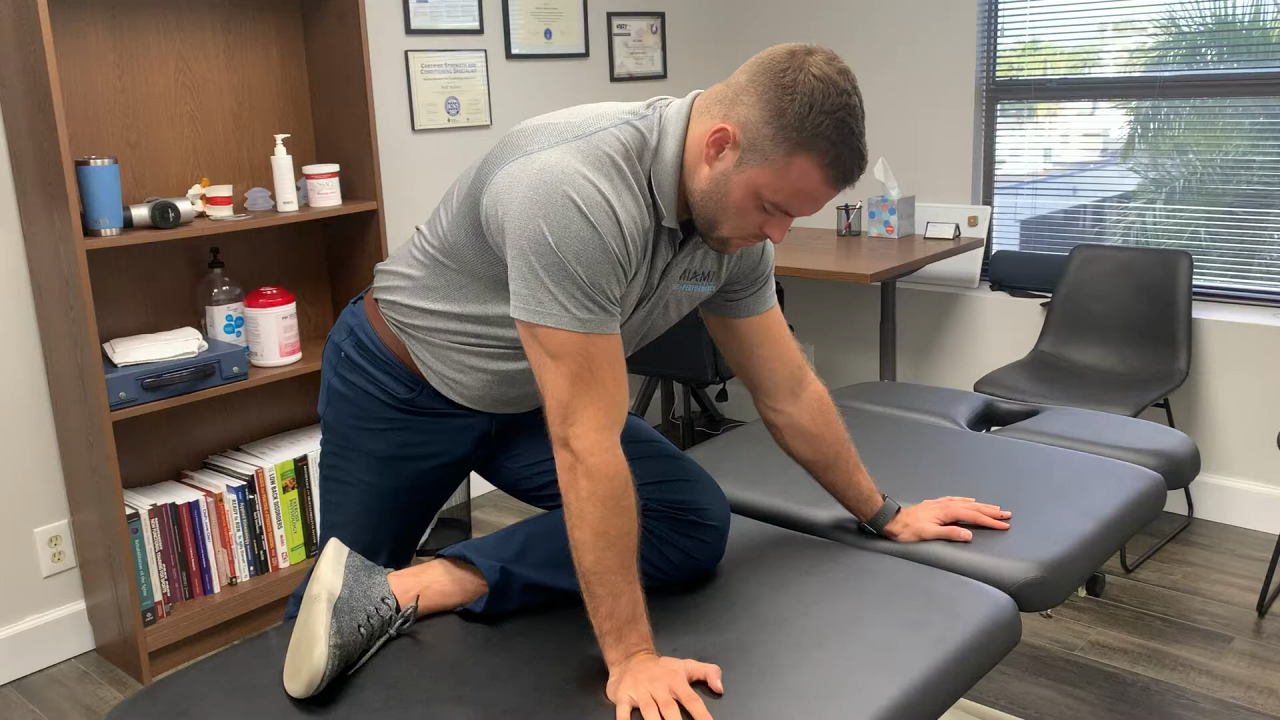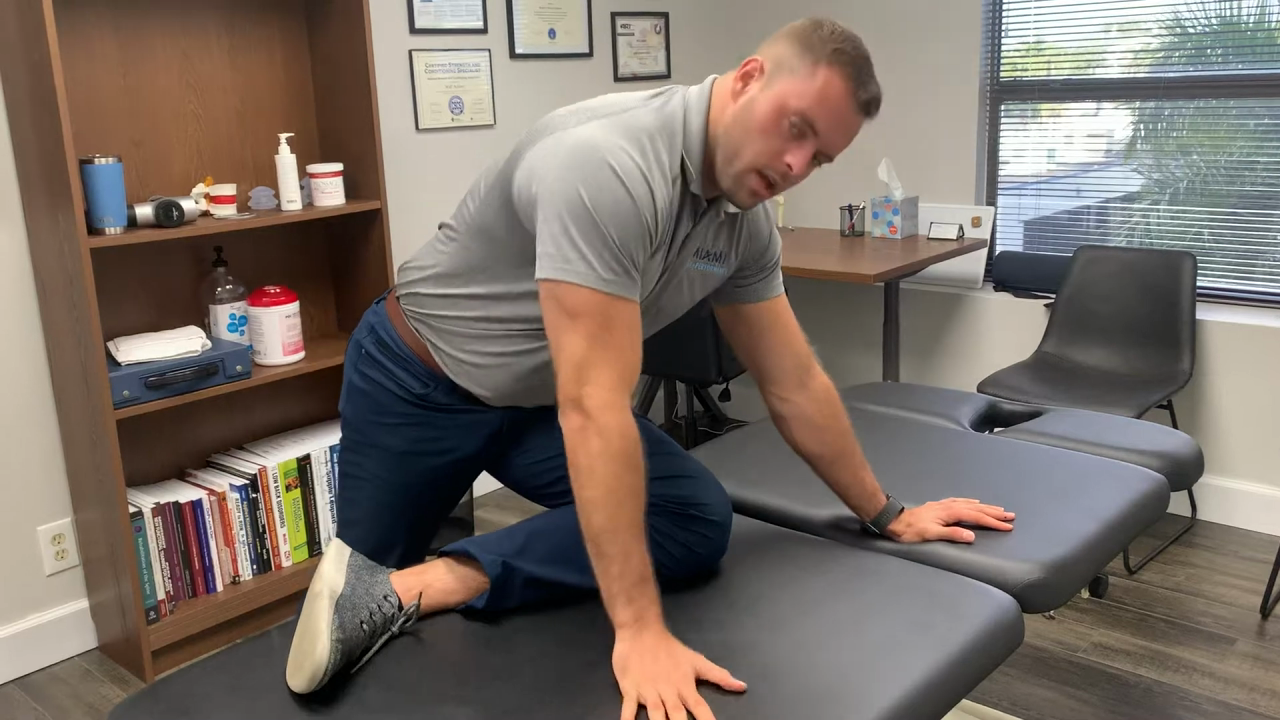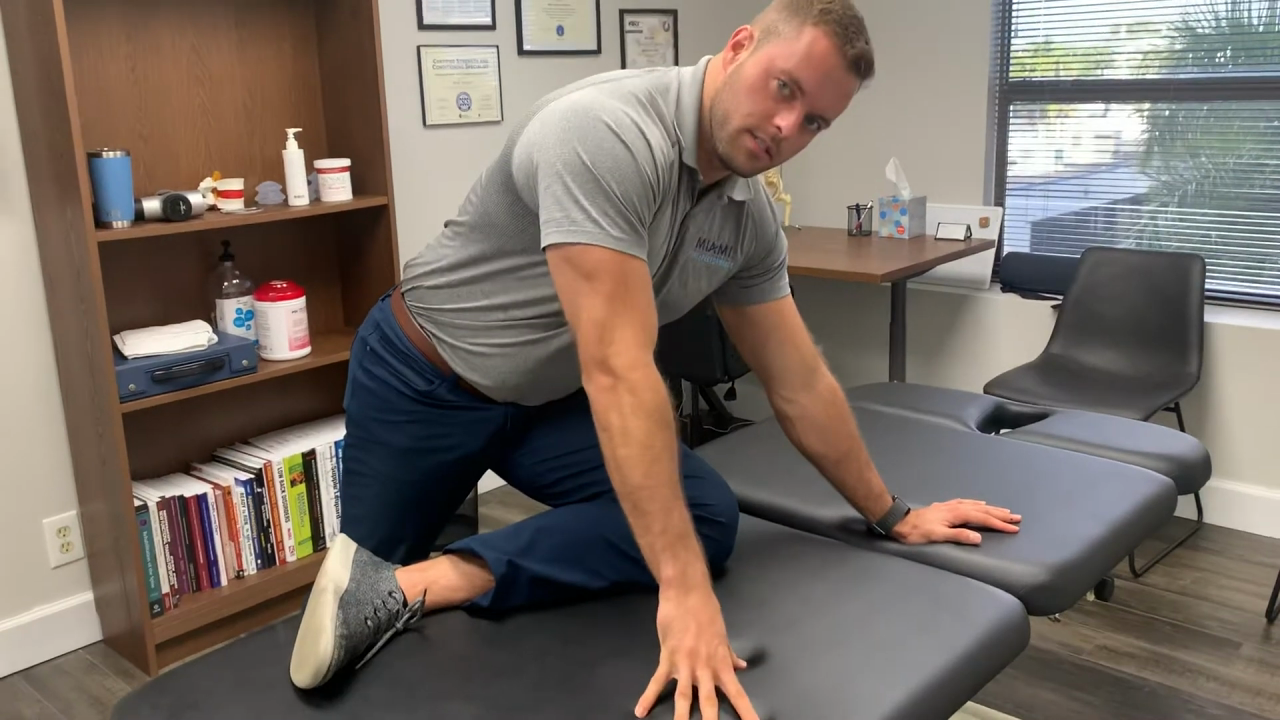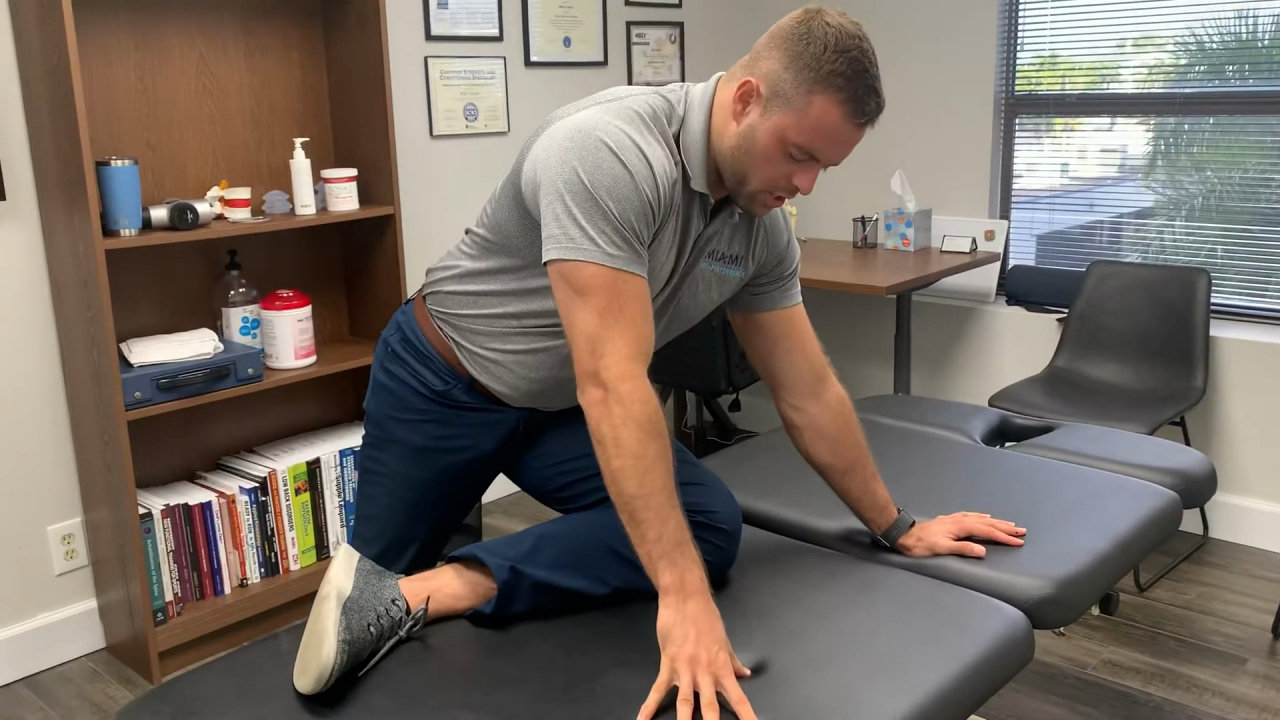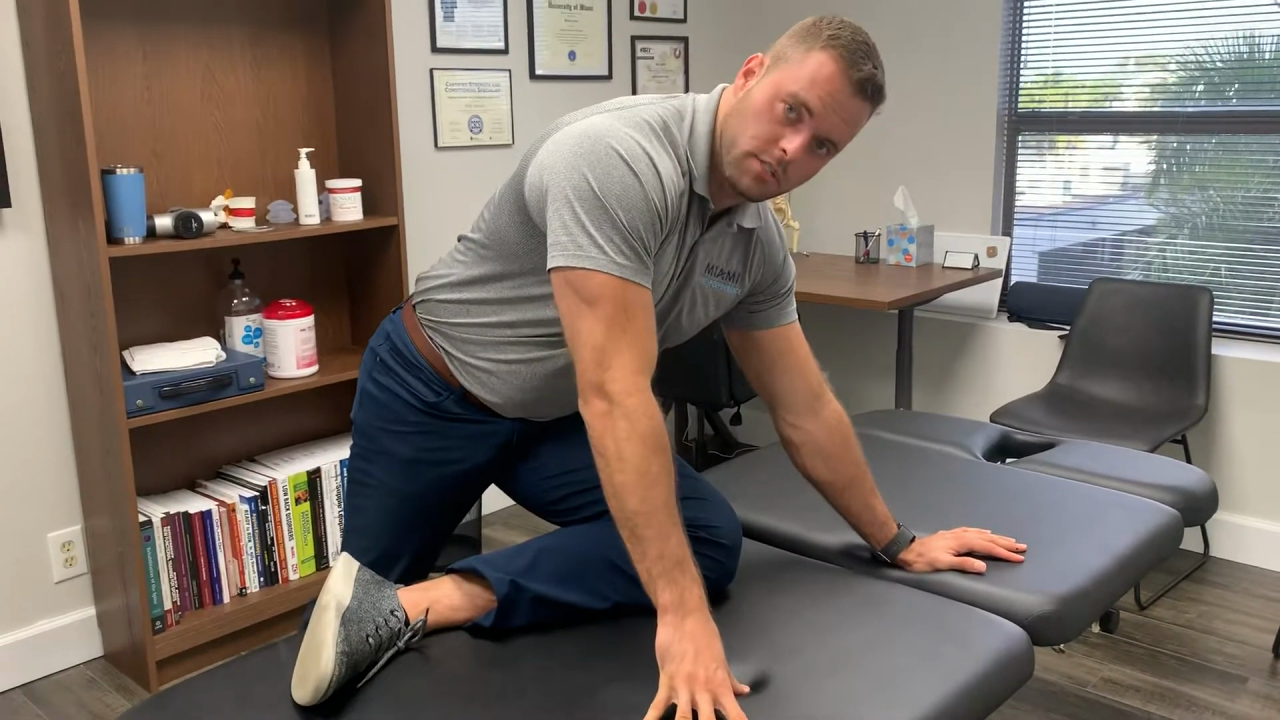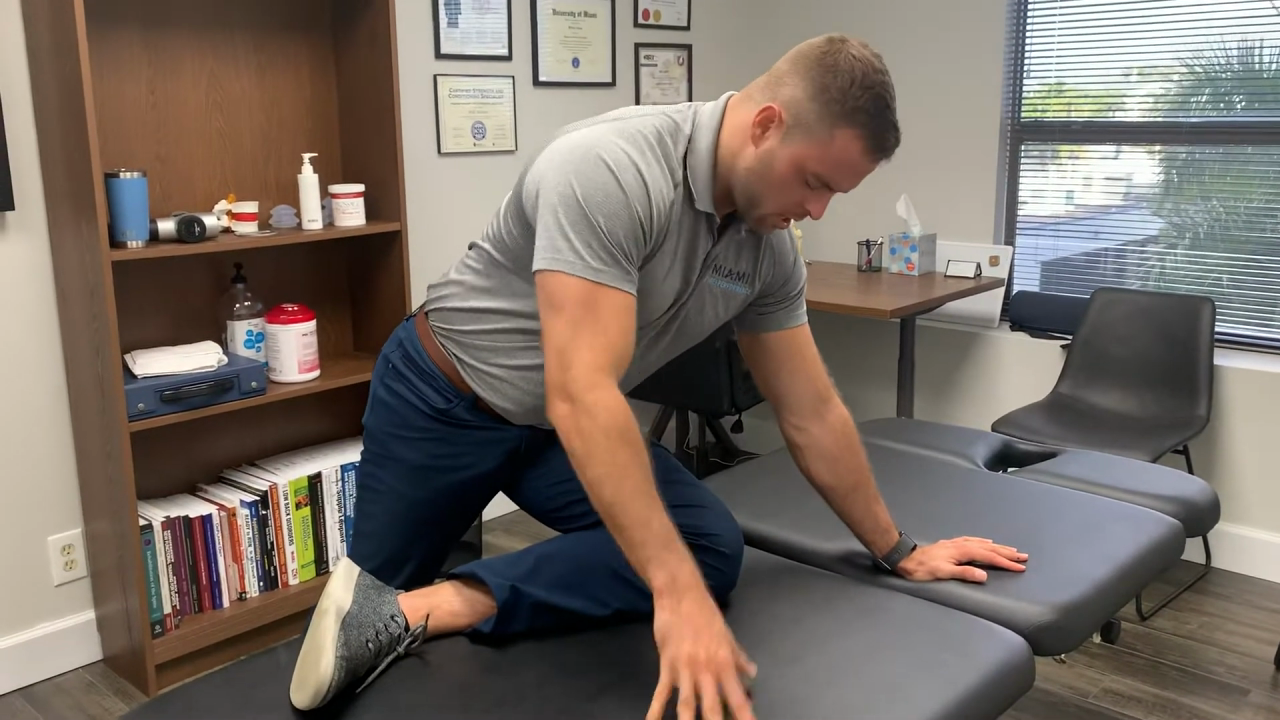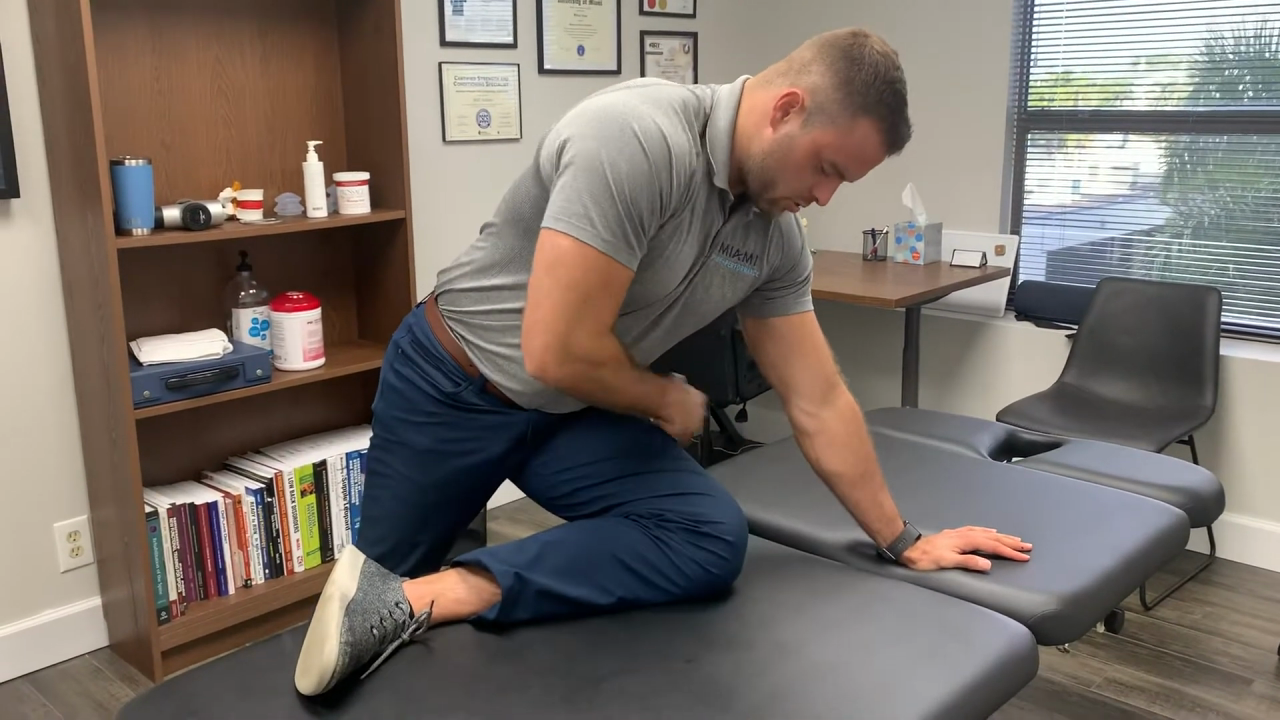
dt=0.7s
person 1, frame 1
left shoulder: (735, 225)
right shoulder: (576, 189)
left elbow: (787, 394)
right elbow: (587, 445)
left wrist: (886, 515)
right wrist: (631, 657)
left hip: (529, 395)
right hip: (399, 380)
left knee: (695, 523)
right knee: (331, 623)
left ankle: (404, 594)
person 1, frame 2
left shoulder: (744, 219)
right shoulder: (610, 162)
left elbow: (793, 384)
right elbow: (596, 410)
left wrist: (888, 515)
right wrist: (639, 631)
left hip: (540, 395)
right hip: (419, 379)
left knee: (697, 518)
right knee: (359, 628)
left ankle: (410, 590)
person 1, frame 3
left shoulder: (750, 218)
right shoulder: (604, 131)
left elbow: (799, 384)
right elbow: (618, 373)
left wrist: (893, 515)
right wrist: (684, 589)
left hip: (548, 397)
right hip: (423, 377)
left knee: (705, 517)
right knee: (370, 582)
left ankle: (418, 586)
person 1, frame 4
left shoulder: (764, 229)
right shoulder: (609, 152)
left elbow: (808, 395)
right elbow: (613, 386)
left wrist: (897, 529)
right wrist: (684, 597)
left hip: (559, 404)
right hip: (444, 382)
left knee: (709, 526)
right knee: (381, 578)
left ankle: (420, 597)
person 1, frame 5
left shoulder: (758, 244)
right shoulder: (617, 157)
left elbow: (804, 410)
right elbow: (615, 396)
left wrist: (898, 544)
right wrist: (681, 613)
left hip: (551, 416)
right hip: (431, 391)
left knee: (709, 540)
right knee: (360, 610)
left ankle: (420, 608)
person 1, frame 6
left shoulder: (768, 249)
right shoulder: (611, 168)
left elbow: (812, 415)
right elbow: (581, 398)
left wrist: (898, 552)
right wrist: (678, 597)
left hip: (557, 424)
right hip: (444, 398)
left knee: (710, 550)
right knee: (373, 599)
left ankle: (420, 613)
person 1, frame 7
left shoulder: (775, 237)
right shoulder: (636, 136)
left elbow: (819, 403)
right elbow: (559, 352)
left wrist: (904, 541)
right wrist: (665, 402)
left hip: (573, 409)
right hip: (453, 384)
left knee: (710, 539)
right knee: (383, 582)
left ankle: (426, 602)
